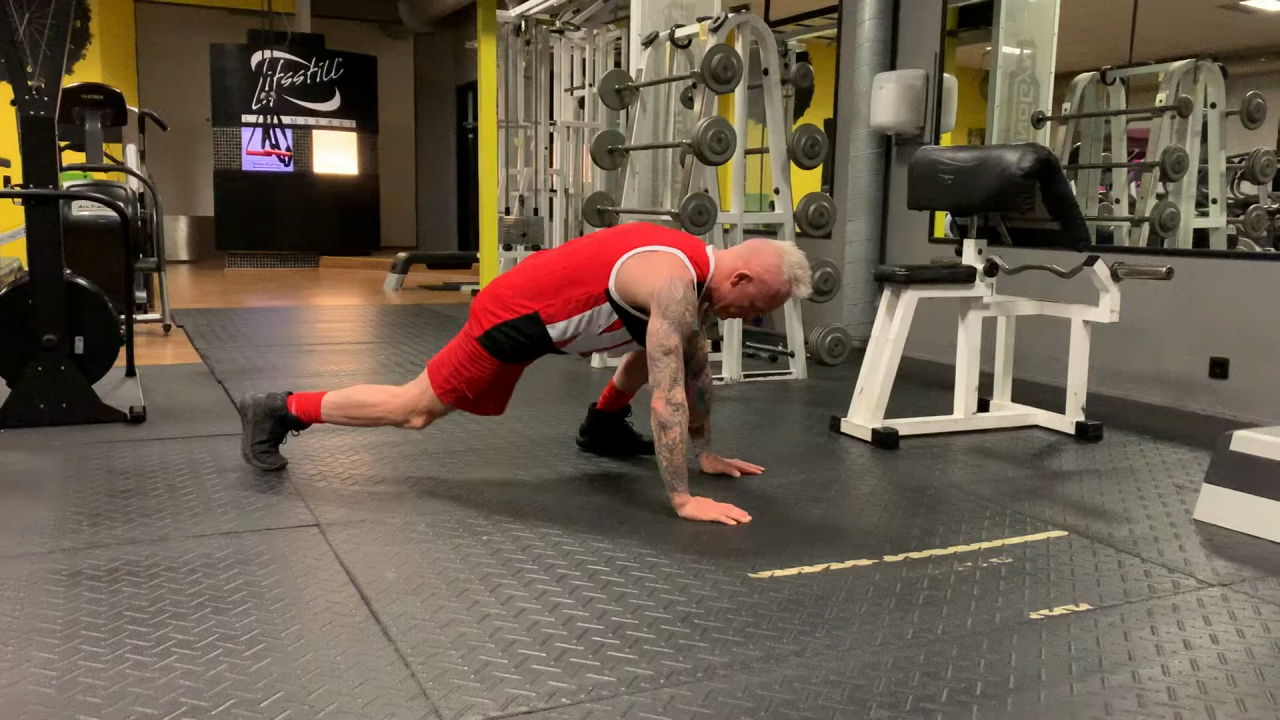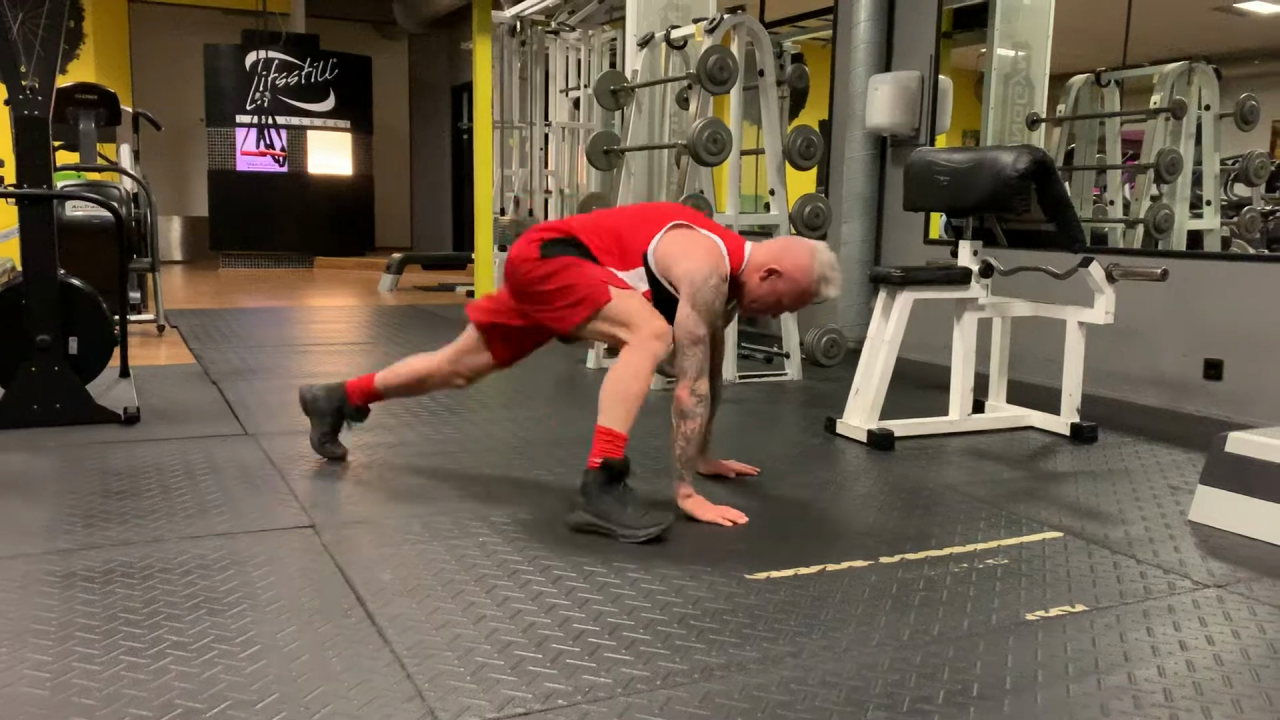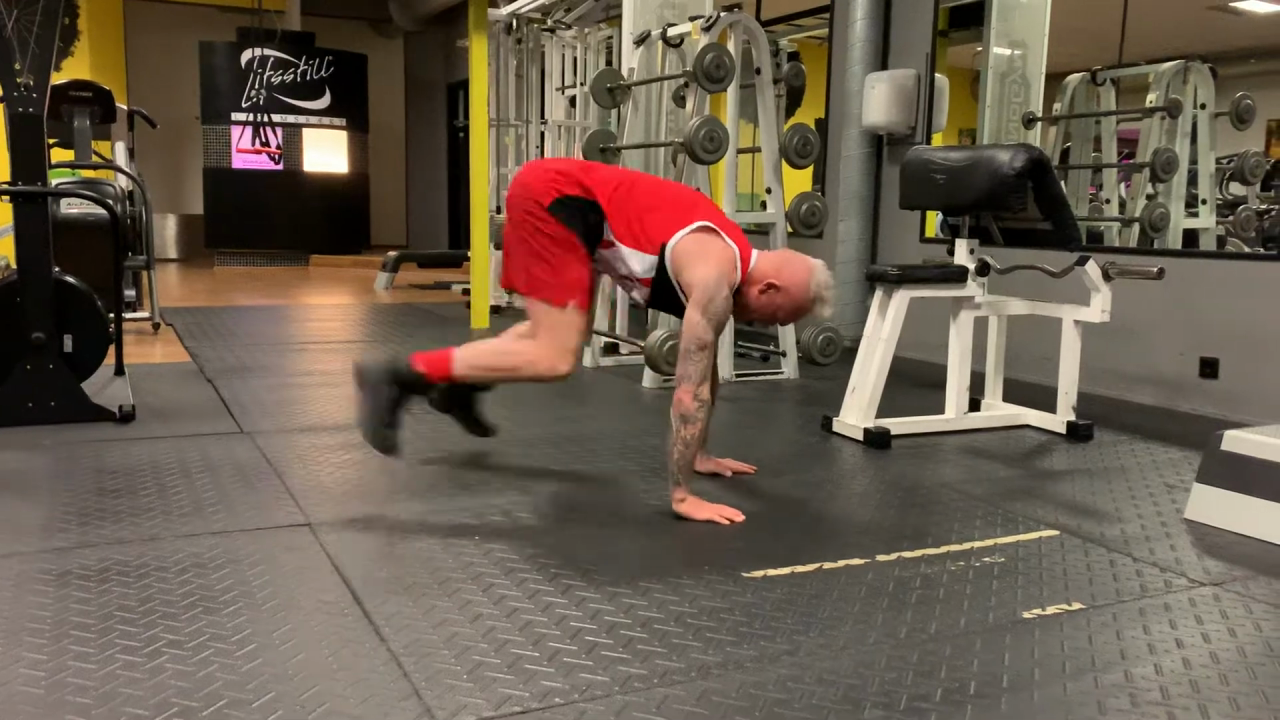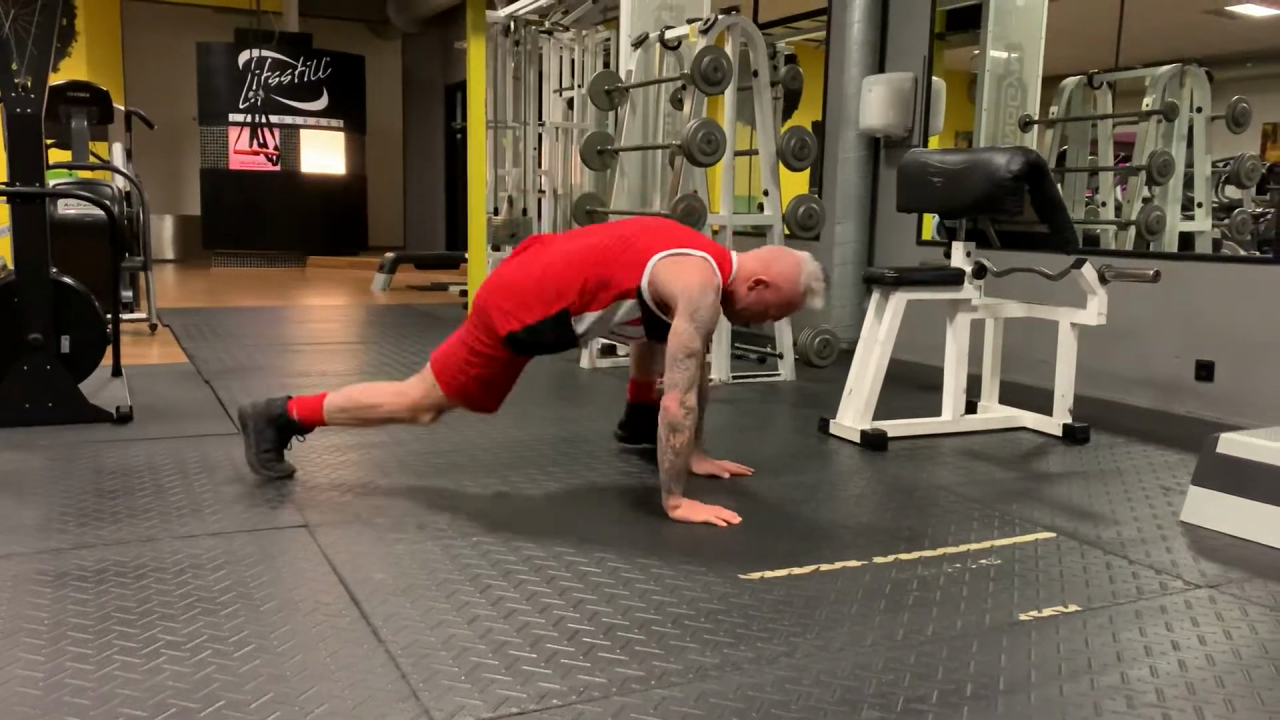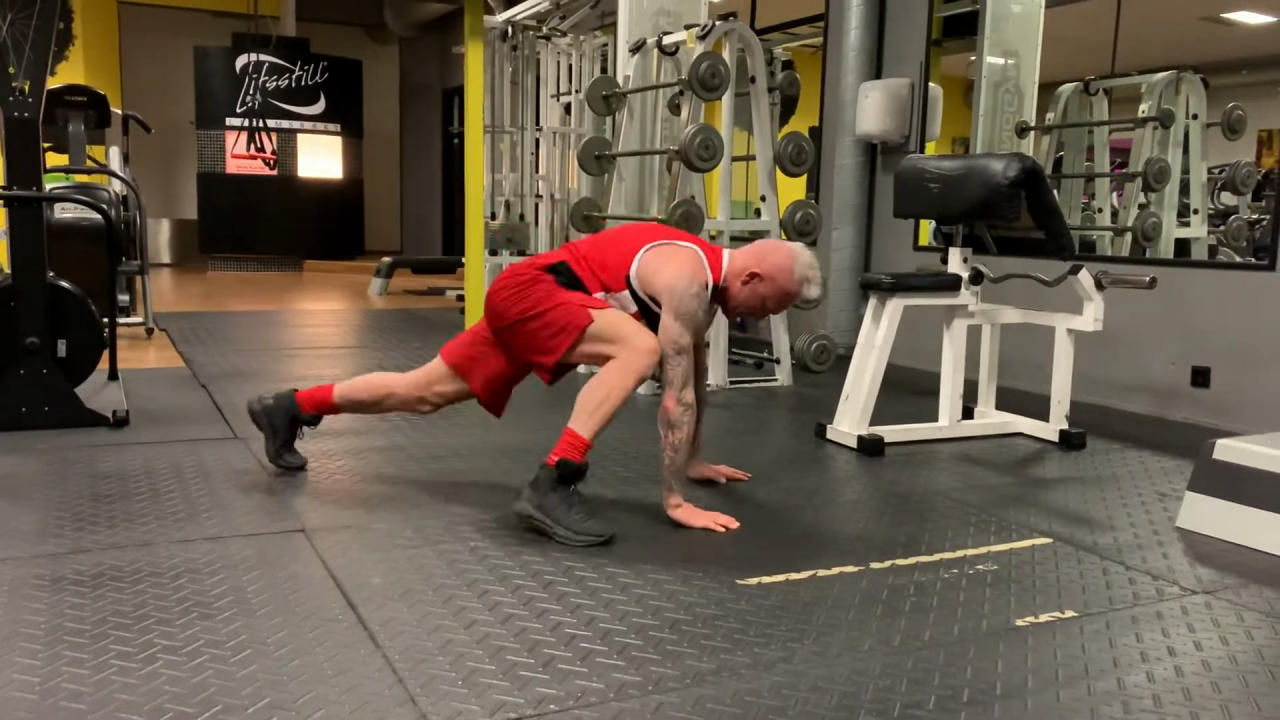
dt=0.5s
person 1, frame 1
left shoulder: (698, 269)
right shoulder: (675, 283)
left elbow: (694, 369)
right elbow: (667, 394)
left wrist: (706, 451)
right wrist: (684, 498)
left hip: (543, 306)
right hip: (514, 315)
left knee: (661, 338)
right knee: (412, 410)
left ankle: (602, 424)
right ankle: (276, 411)
person 1, frame 2
left shoulder: (725, 269)
right shoulder: (705, 267)
left elbow: (707, 369)
right elbow: (690, 385)
left wrist: (704, 457)
right wrist: (687, 491)
left hip: (550, 267)
right hip: (544, 256)
left knee: (455, 367)
right knee: (650, 336)
left ankle: (339, 399)
right ankle: (602, 487)
person 1, frame 3
left shoulder: (729, 267)
right shoulder: (715, 276)
left elbow: (703, 366)
right elbow: (691, 388)
left wrist: (697, 454)
right wrist: (682, 494)
left hip: (555, 200)
right hip: (553, 198)
left knee: (556, 330)
right knee: (556, 357)
left ankle: (455, 385)
right ankle: (405, 375)
person 1, frame 4
left shoulder: (705, 270)
right shoulder: (700, 286)
left elbow: (689, 371)
right elbow: (679, 395)
left wrist: (694, 454)
right wrist: (677, 501)
left hip: (545, 275)
right hip: (520, 305)
left knee: (660, 337)
right knee: (420, 404)
left ankle: (638, 422)
right ankle: (279, 417)
person 1, frame 5
left shoulder: (708, 279)
right shoulder: (686, 280)
left elbow: (695, 377)
right elbow: (676, 394)
left wrist: (695, 462)
right wrist: (676, 500)
left hip: (539, 303)
right hip: (523, 296)
left knee: (424, 393)
right knee: (639, 350)
left ankle: (289, 408)
right ankle: (554, 482)
